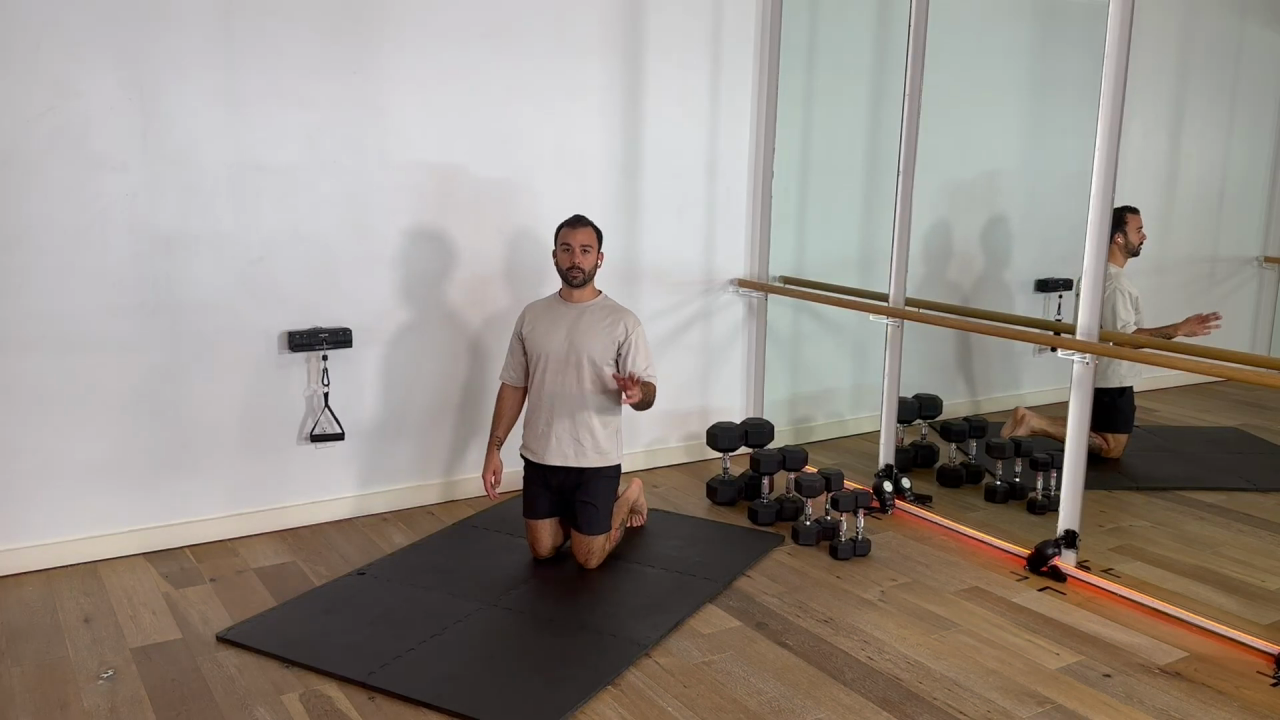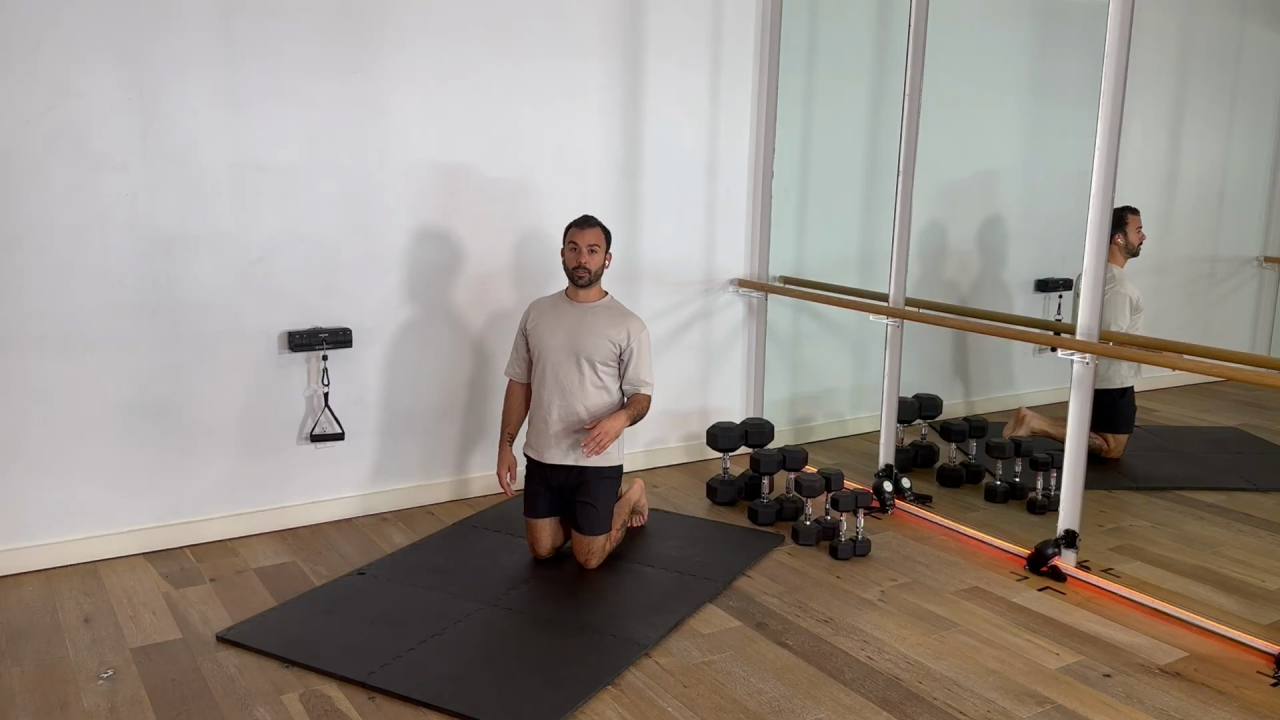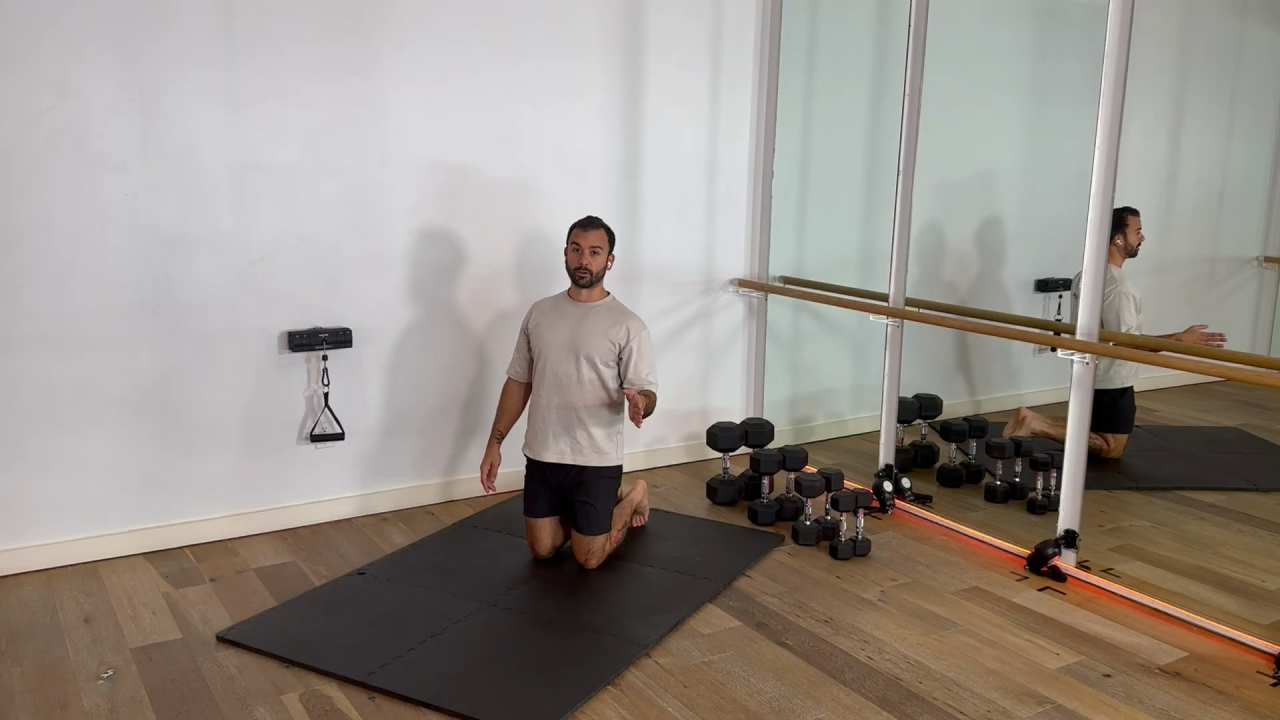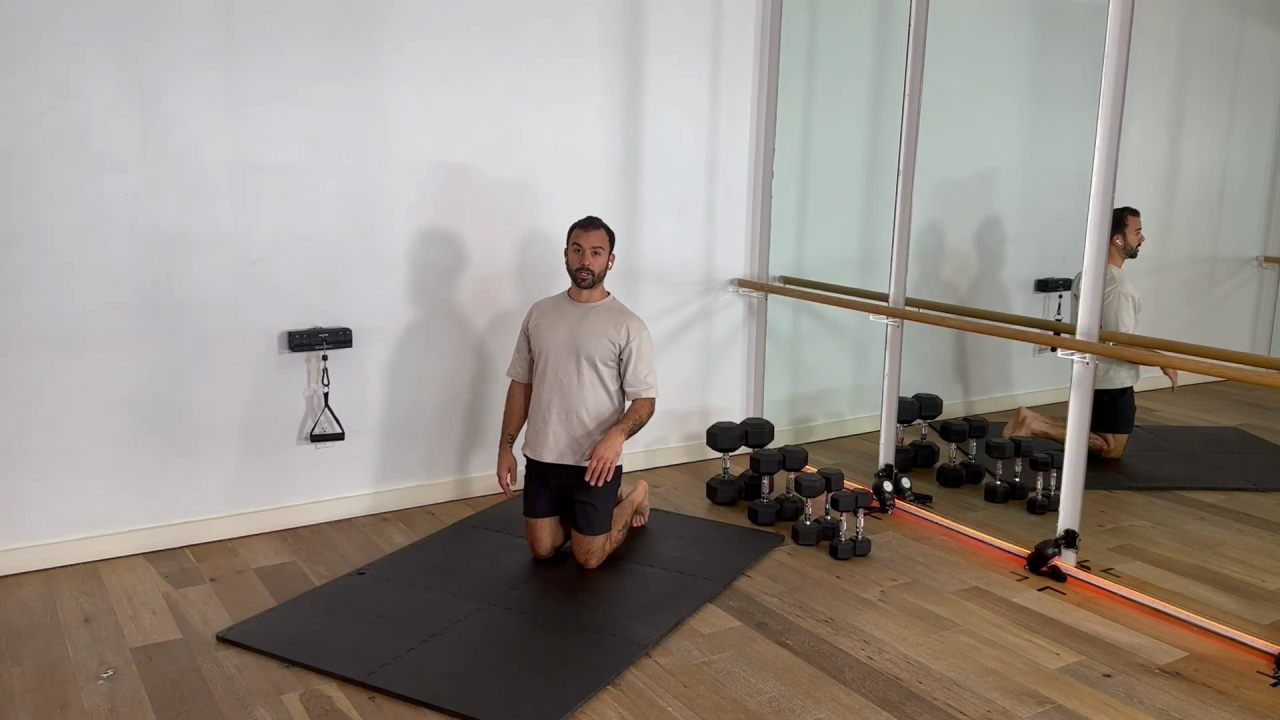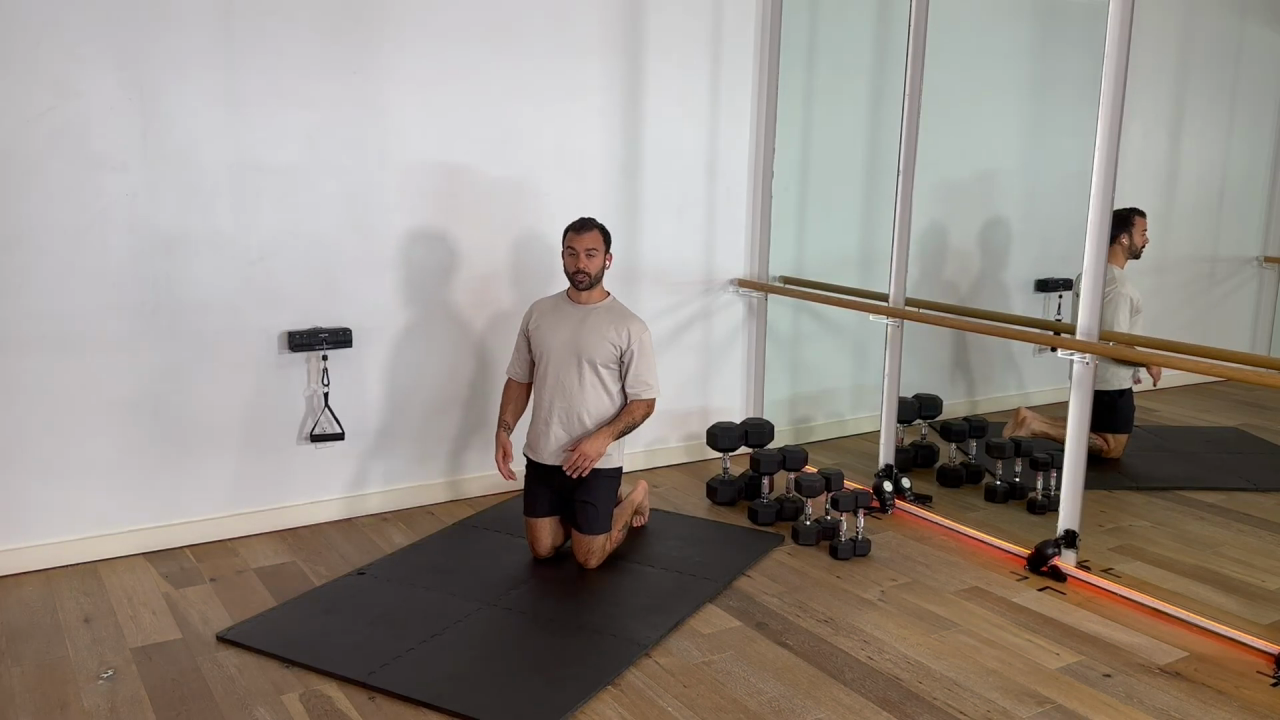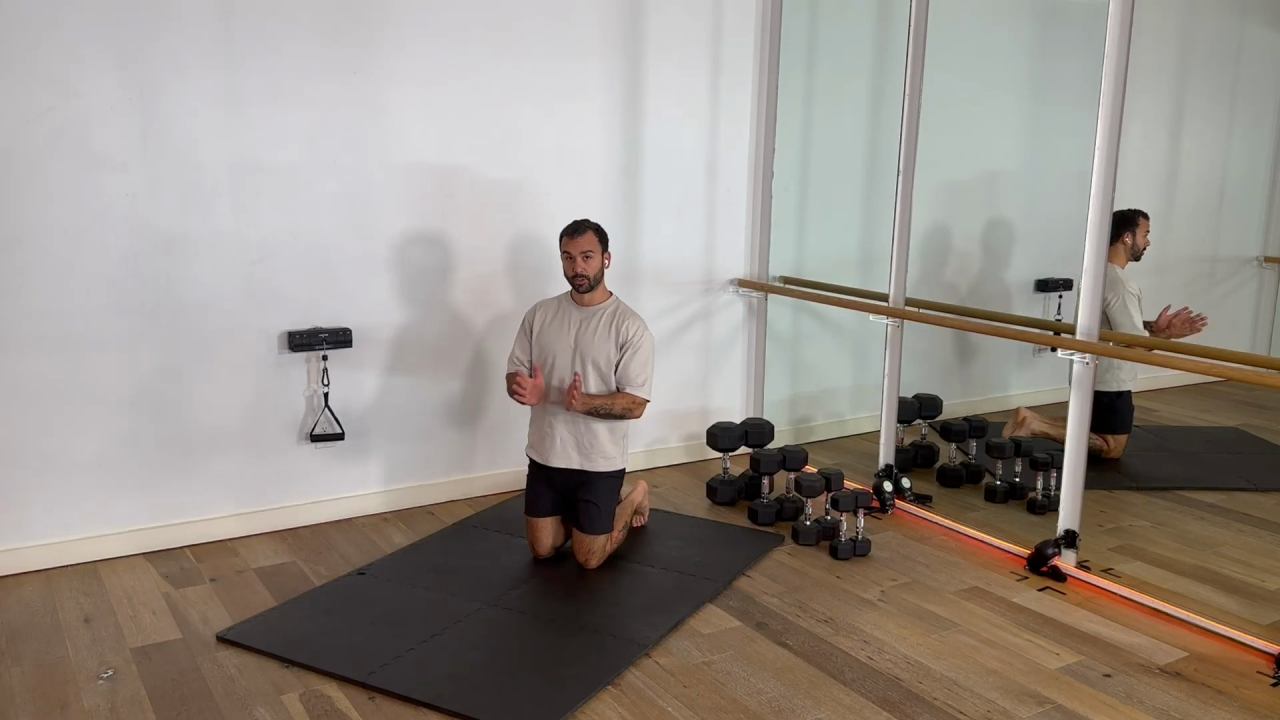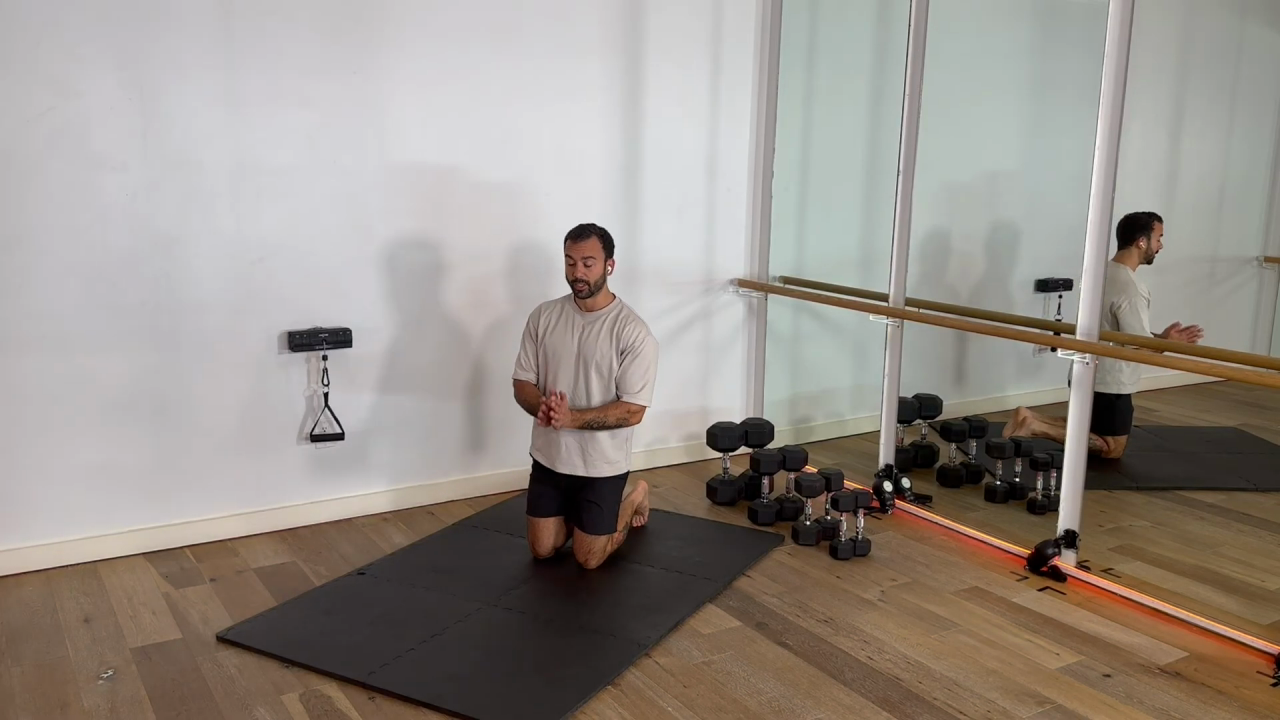
dt=0.4s
person 1, frame 1
left shoulder: (622, 322)
right shoulder: (532, 316)
left elbow: (648, 388)
right elbow: (513, 387)
left wrist: (637, 391)
right wrist: (494, 448)
left hip: (595, 461)
right hip: (540, 458)
left knee: (588, 558)
right knee: (542, 550)
left ankle: (629, 496)
right ankle: (606, 501)
person 1, frame 2
left shoulder: (627, 325)
right shoulder: (536, 312)
left elbow: (641, 395)
right elbow: (519, 383)
left wrist: (622, 417)
right wrist: (505, 446)
left hip: (596, 461)
right hip: (542, 456)
left knee: (588, 559)
right knee: (542, 549)
left ankle: (631, 496)
right ankle: (601, 505)
person 1, frame 3
left shoulder: (627, 325)
right shoulder: (540, 312)
left elbow: (647, 393)
right elbow: (518, 382)
left wrist: (640, 402)
right wrist: (494, 442)
left hip: (596, 460)
right hip: (542, 454)
left knee: (588, 558)
right knee: (543, 549)
left ankle: (633, 497)
right ankle: (606, 503)
person 1, frame 4
left shoulder: (627, 325)
right shoulder: (539, 313)
left elbow: (644, 399)
right elbow: (521, 384)
left wrist: (615, 436)
right wrist: (506, 447)
left hip: (595, 460)
right hip: (542, 455)
left knee: (588, 558)
right knee: (542, 549)
left ankle: (634, 498)
right ankle: (607, 505)
person 1, frame 5
left shoulder: (628, 326)
right shoulder: (538, 313)
left elbow: (644, 401)
right elbow: (519, 378)
left wrist: (604, 437)
right wrist: (504, 432)
left hip: (596, 461)
right hip: (542, 456)
left knee: (588, 558)
right knee: (542, 549)
left ankle: (635, 498)
right ankle: (607, 504)
person 1, frame 6
left shoulder: (630, 327)
right shoulder: (540, 314)
left elbow: (634, 404)
right elbow: (514, 376)
left wrist: (584, 401)
right wrist: (524, 389)
left hip: (598, 462)
right hip: (546, 455)
left knee: (589, 558)
right knee: (543, 549)
left ankle: (634, 497)
right ankle: (585, 511)
person 1, frame 7
left shoulder: (634, 333)
right shoulder: (543, 315)
left elbow: (632, 410)
right elbow: (522, 382)
left wrist: (573, 417)
right wrist: (542, 408)
left hip: (600, 465)
right hip: (552, 457)
left knee: (588, 558)
right knee: (542, 550)
left ankle: (634, 499)
right ankle: (577, 512)
person 2, frame 1
right shoulder: (1115, 282)
right elbow: (1124, 336)
right wrist: (1178, 329)
left hip: (1096, 374)
right hip: (1111, 379)
left knee: (1095, 432)
right knee: (1110, 449)
left ankle: (1034, 422)
right ankle: (1036, 424)
person 2, frame 2
right shoulder: (1117, 284)
left hip: (1093, 375)
right hip: (1114, 380)
left knee: (1093, 431)
right knee: (1111, 449)
left ankle: (1035, 421)
right ankle: (1038, 424)
person 2, frame 3
right shoulder: (1117, 285)
right wrist: (1182, 338)
right hip: (1111, 381)
left knee: (1094, 433)
right knee: (1110, 449)
left ankle: (1035, 422)
right ankle: (1037, 425)
person 2, frame 4
right shoulder: (1117, 285)
right hip: (1111, 381)
left knee: (1095, 432)
right knee: (1110, 449)
left ankle: (1034, 422)
right ankle: (1036, 426)
person 2, frame 5
right shoulder: (1118, 286)
right wrist: (1147, 363)
right hip: (1110, 382)
left knee: (1093, 431)
right knee: (1111, 449)
left ankle: (1034, 421)
right ankle: (1037, 426)
person 2, frame 6
right shoulder: (1120, 285)
left wrist: (1157, 326)
right wrist: (1169, 334)
right hip: (1108, 383)
left knee: (1095, 431)
right knee: (1111, 449)
left ankle: (1032, 420)
right ankle: (1036, 427)
person 2, frame 7
left shoulder: (1103, 272)
right shoulder: (1130, 288)
left wrist: (1160, 337)
right wrist: (1168, 343)
right hip: (1108, 384)
left knee: (1093, 430)
right knee: (1111, 449)
left ankle: (1032, 420)
right ankle: (1035, 428)
